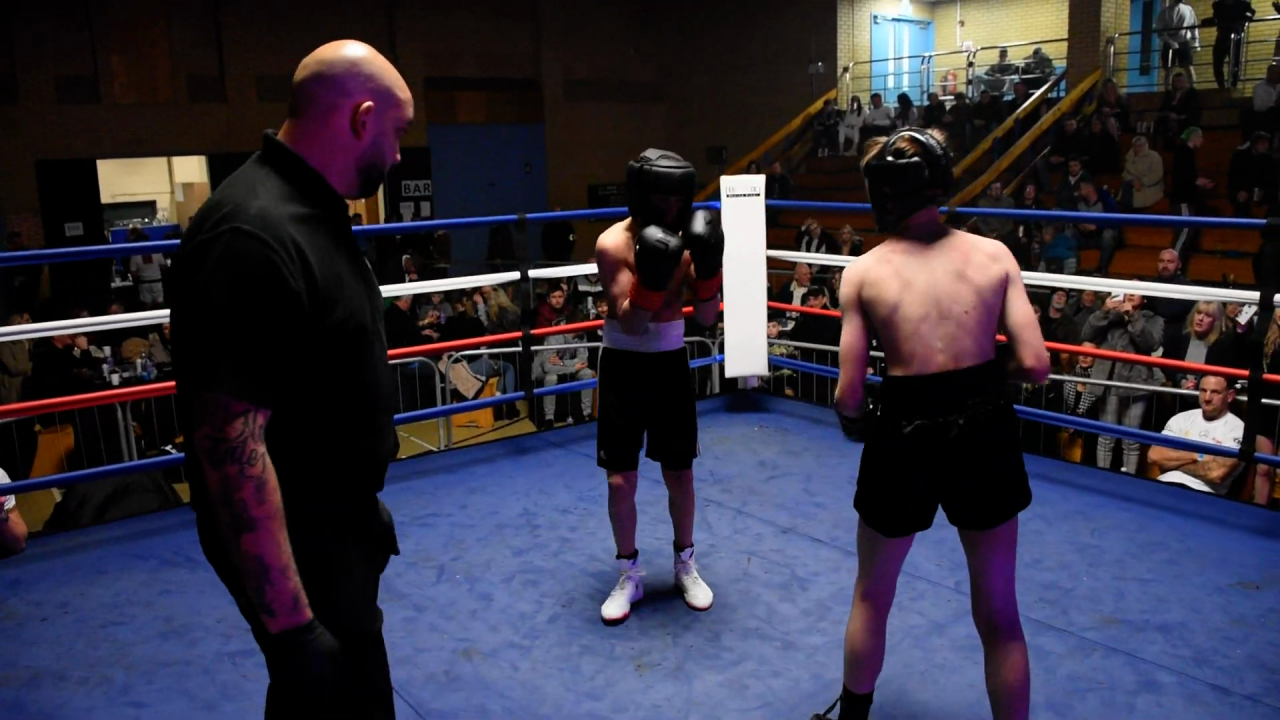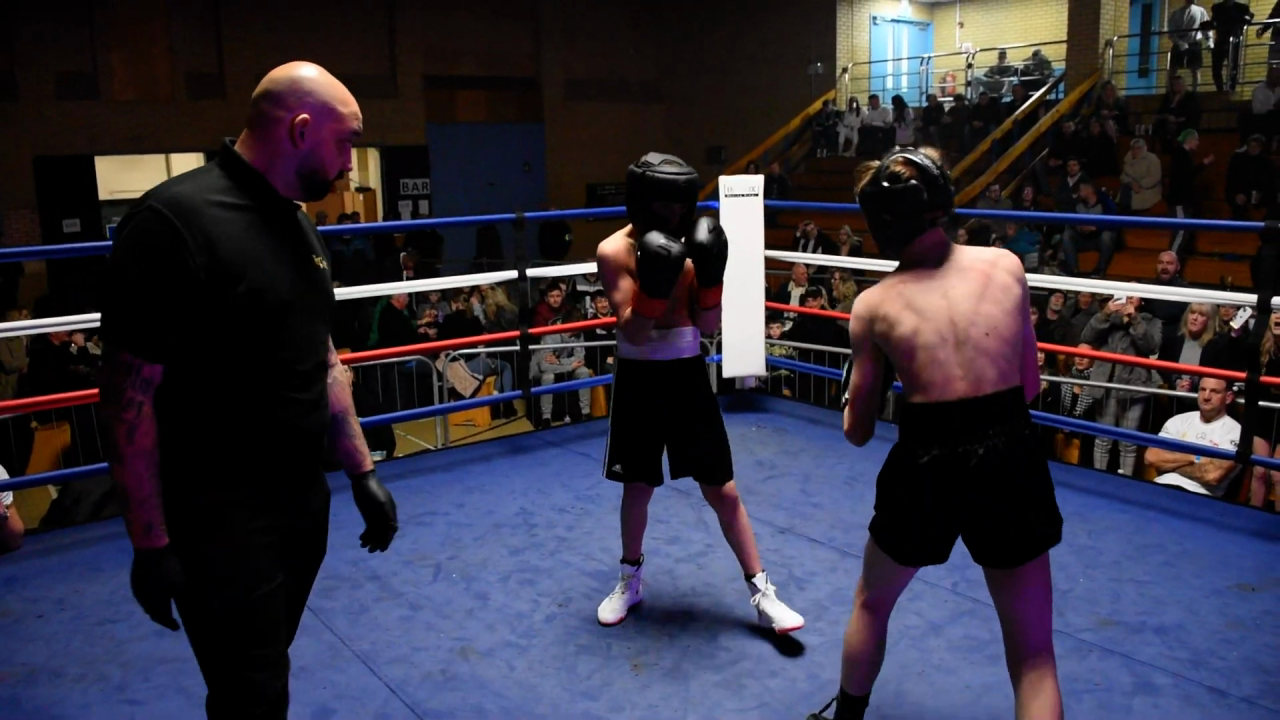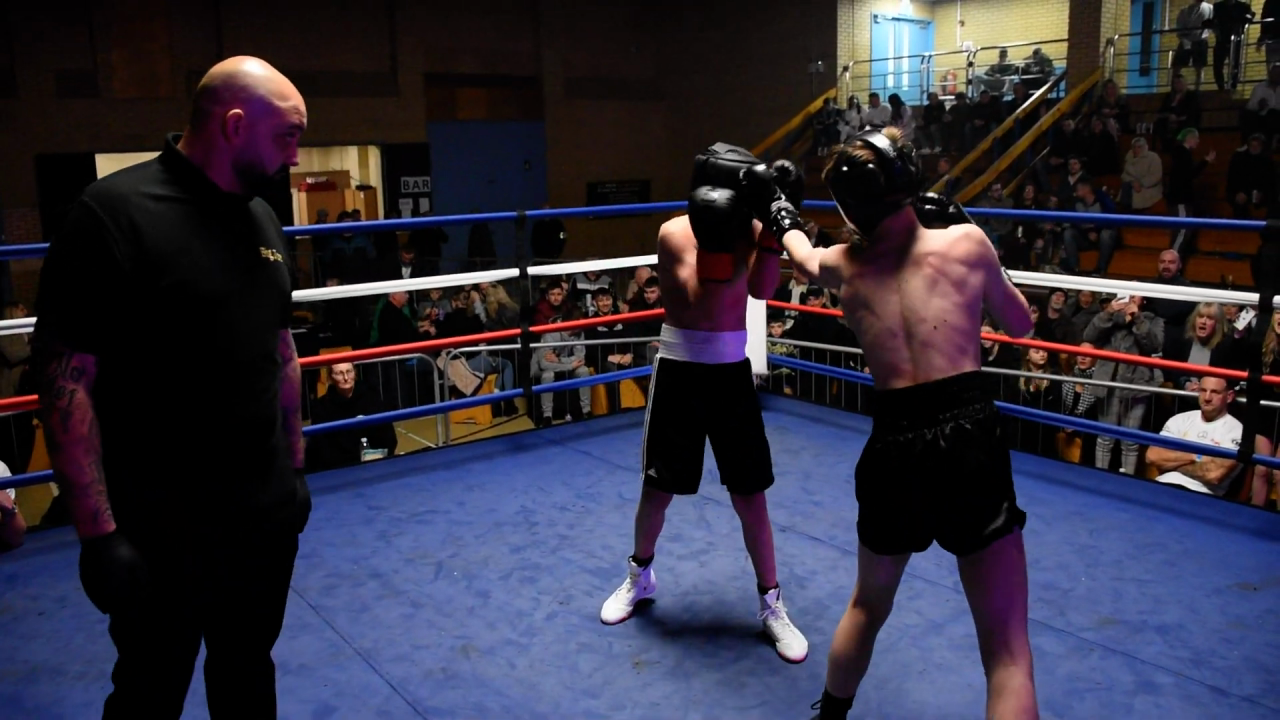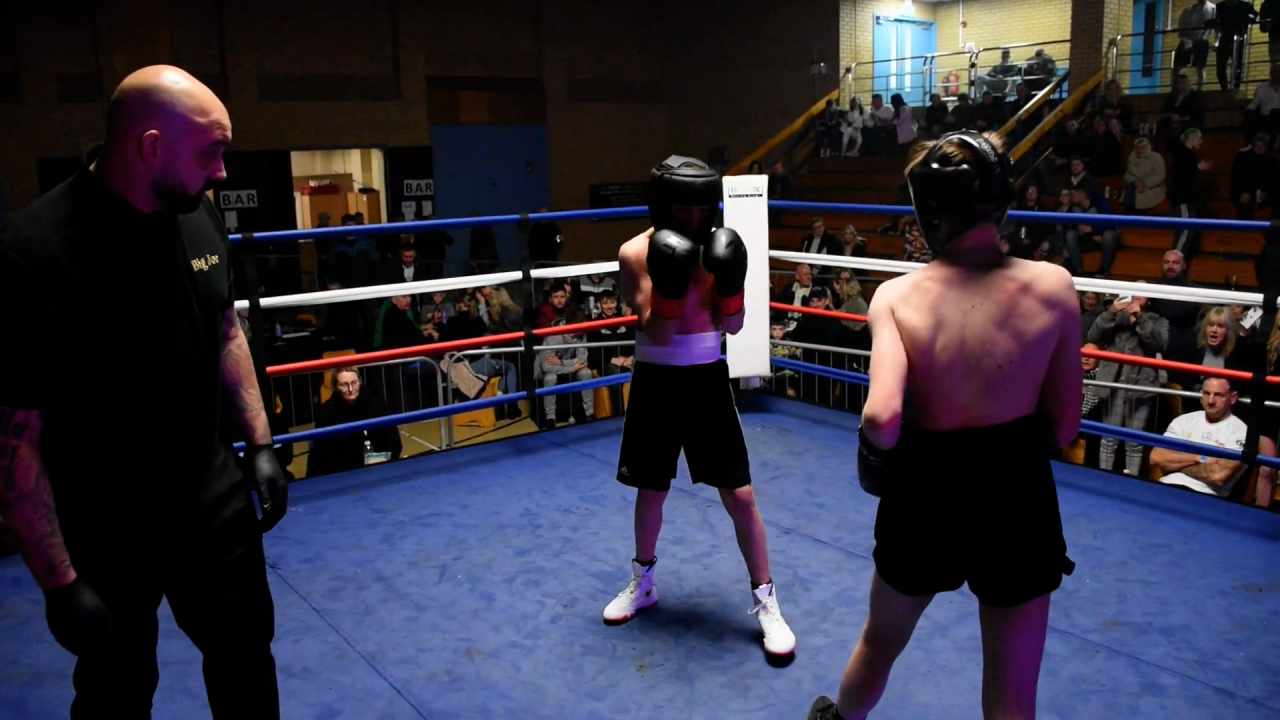
dt=0.4s
person 1, frame 1
left shoulder: (306, 213)
right shoulder: (255, 235)
right elbow: (232, 445)
left wrist: (365, 502)
right wrist: (290, 621)
left hip: (333, 519)
right hip: (294, 543)
person 1, frame 2
left shoulder: (294, 224)
right shoulder: (177, 220)
right elbow: (130, 391)
left wrist: (363, 472)
right wrist: (153, 545)
left hip: (299, 501)
right hip: (219, 513)
person 1, frame 3
left shoulder: (262, 218)
right shoulder: (113, 214)
right elbow: (66, 382)
left wrist: (295, 467)
right wrist: (99, 532)
left hip: (264, 501)
right hip: (162, 514)
person 1, frame 4
left shoulder: (197, 217)
left wrist: (259, 444)
right wrist: (59, 581)
left hip: (210, 492)
right hip: (105, 524)
left knee: (245, 650)
person 2, frame 1
left shoulder: (864, 273)
right shoulder: (994, 255)
left elbow: (848, 395)
right elbow: (1033, 365)
left wrist: (856, 418)
left hip: (904, 435)
right hip: (983, 432)
left knee: (872, 595)
right knee: (998, 613)
person 2, frame 2
left shoulder: (875, 305)
right shoulder: (1004, 266)
left elbow: (858, 430)
right elbow: (1030, 387)
left wrist: (851, 394)
left hip: (924, 465)
right hip: (1008, 461)
left knee: (872, 602)
right knee: (1032, 657)
person 2, frame 3
left shoulder: (844, 266)
right shoulder: (965, 243)
left elbow: (804, 256)
right elbow: (1021, 326)
left wrist: (781, 218)
left hip: (892, 451)
right hip: (970, 445)
left knee: (868, 604)
right knee: (1007, 650)
person 2, frame 4
left shoulder: (897, 296)
right shoulder: (1053, 287)
left elbow: (882, 418)
right elbow: (1064, 428)
left wrist: (879, 455)
left hip: (924, 497)
right hip: (1016, 500)
left knee: (881, 638)
person 3, frame 1
left shoulder: (688, 240)
right shoulder: (613, 244)
left elbow: (707, 317)
right elbow: (631, 323)
left wrist: (707, 264)
right wrist: (653, 277)
left hip: (671, 363)
right hip: (623, 365)
left knee: (679, 476)
right knee: (620, 481)
left ankle: (685, 563)
right ankle: (628, 574)
person 3, frame 2
left shoulder: (693, 242)
right shoulder: (614, 251)
left elbow: (707, 326)
right elbow: (634, 334)
left wrist: (709, 274)
right wrist: (654, 284)
left hip: (687, 375)
right hip: (639, 378)
left knee: (723, 491)
right knee: (636, 489)
left ankle: (761, 592)
right ankle: (629, 580)
person 3, frame 3
left shoulder: (750, 229)
right shoulder: (676, 233)
left elbow: (762, 291)
right elbow: (707, 311)
right wrist: (715, 243)
left hip: (732, 375)
right hip: (680, 376)
left knee: (751, 500)
right knee: (659, 491)
left ankle: (772, 606)
right ankle: (639, 577)
person 3, frame 4
left shoulder: (716, 248)
right shoulder: (636, 252)
left elbow: (731, 327)
right elbow: (656, 335)
left wrist: (731, 279)
right wrist: (668, 284)
left hip: (707, 379)
right hip: (656, 380)
left knee: (739, 495)
right knee: (649, 491)
left ankle: (765, 602)
right ankle: (643, 582)
